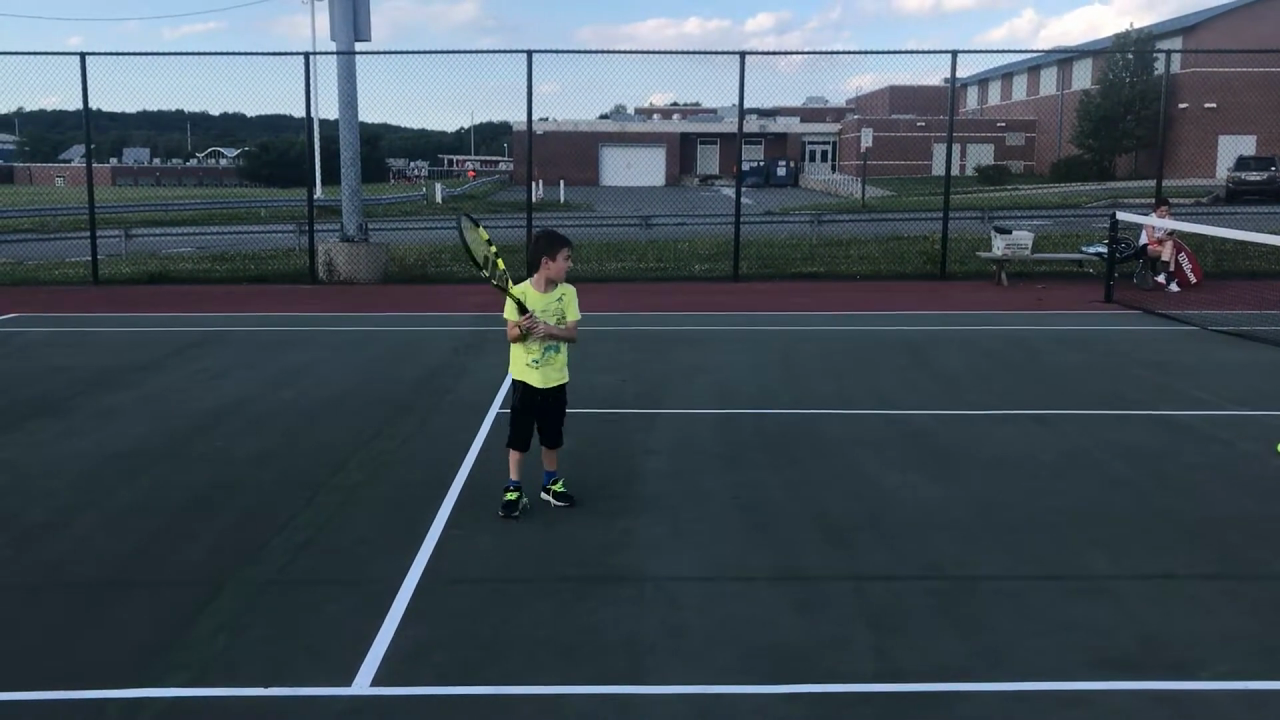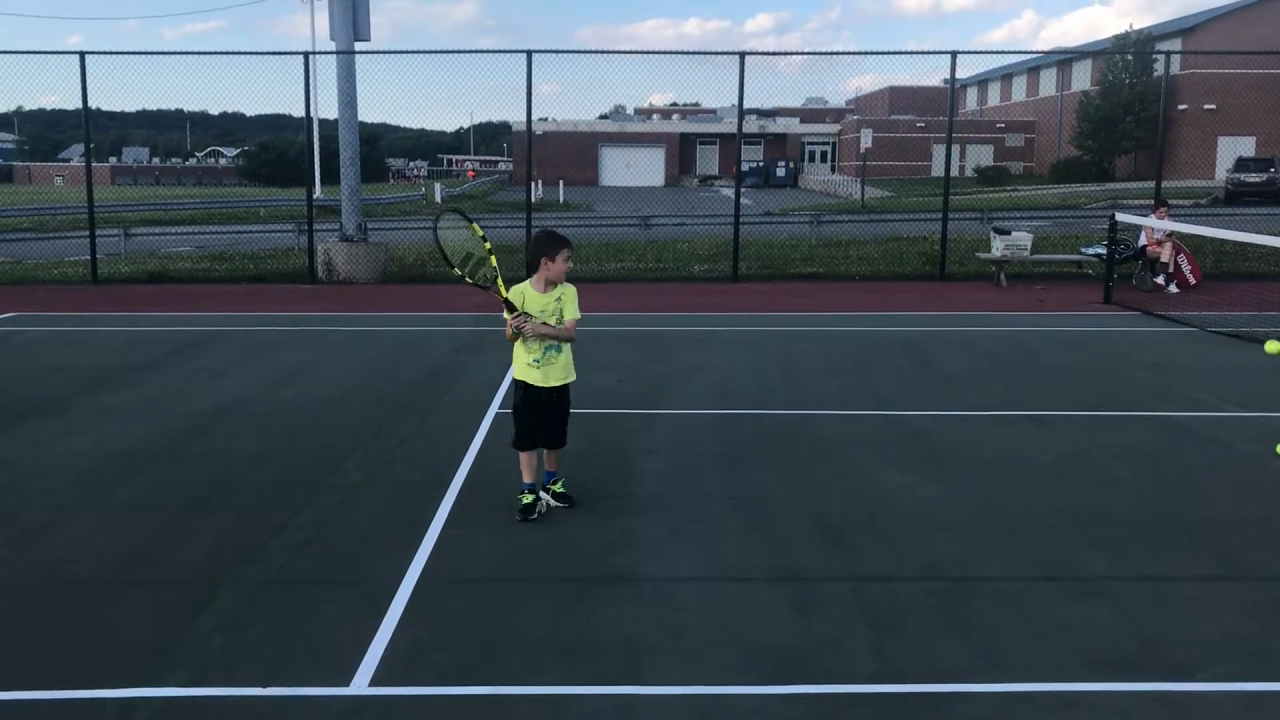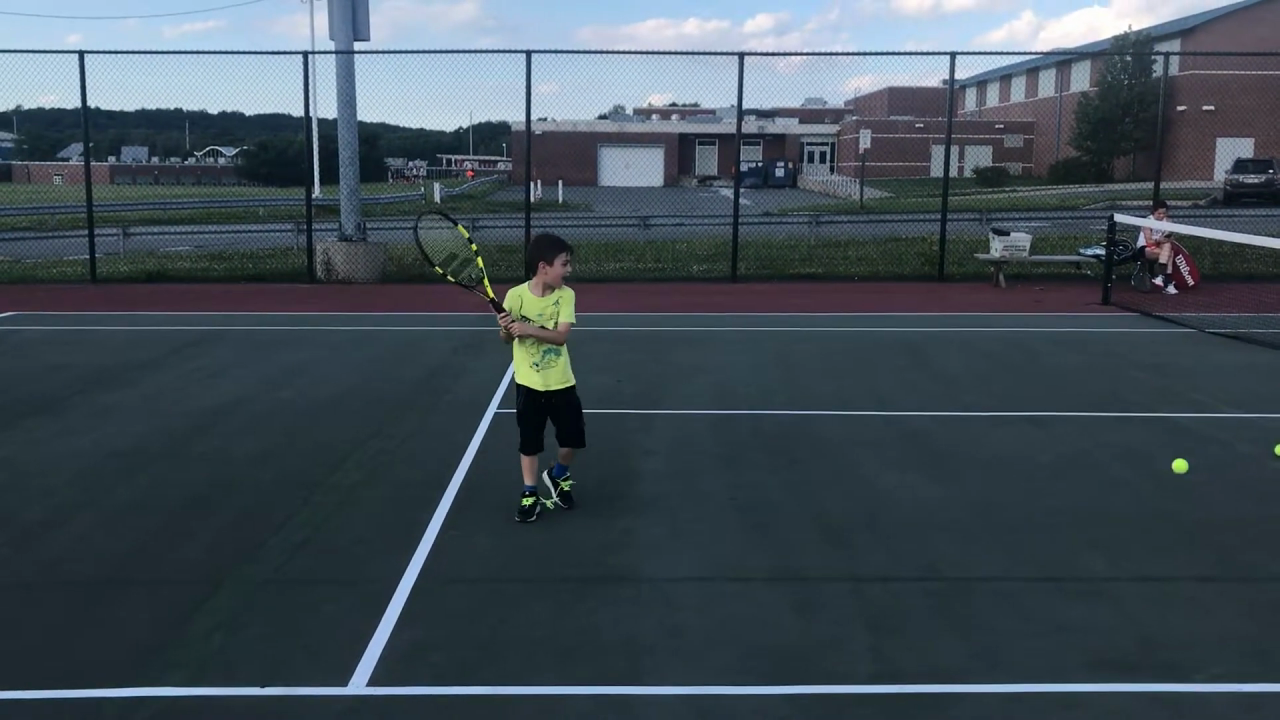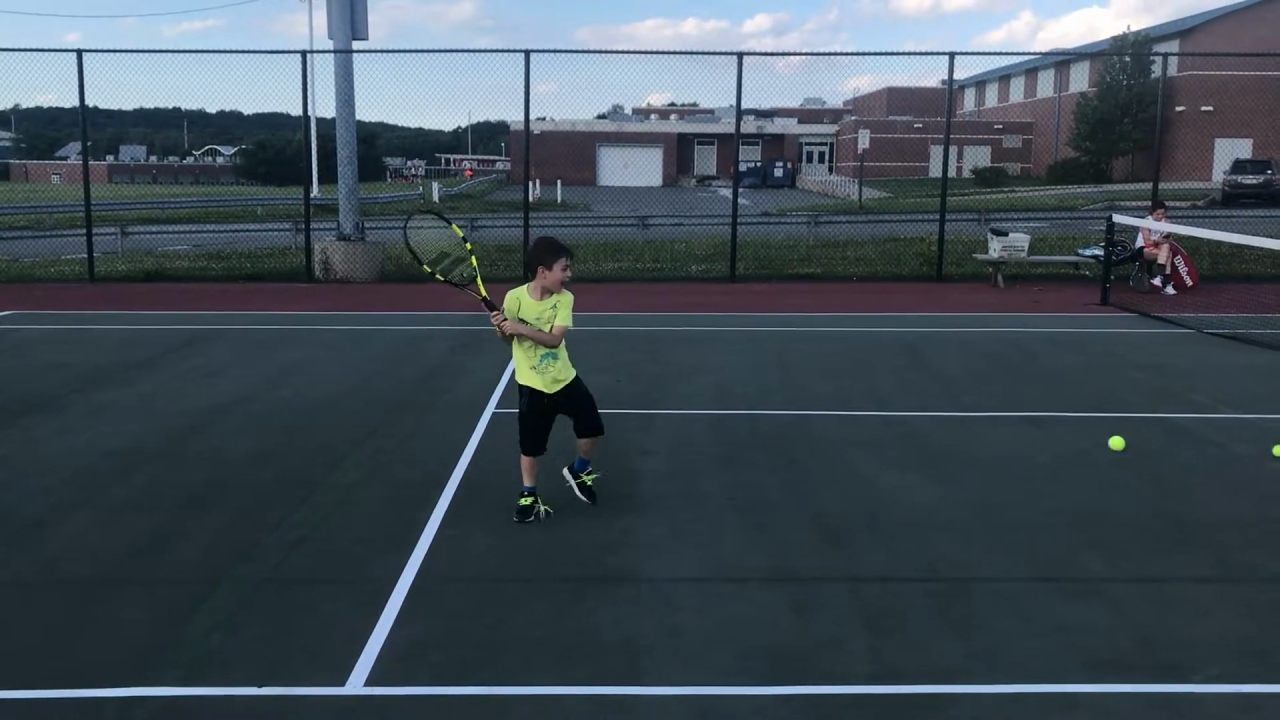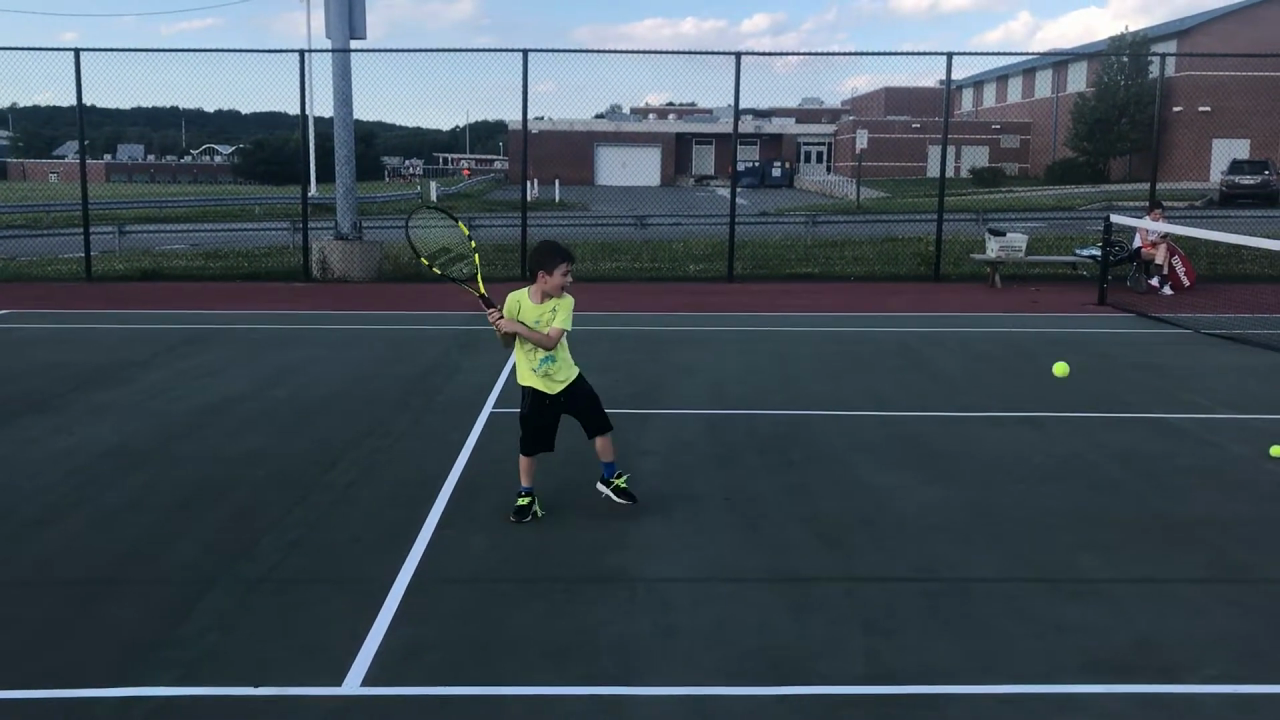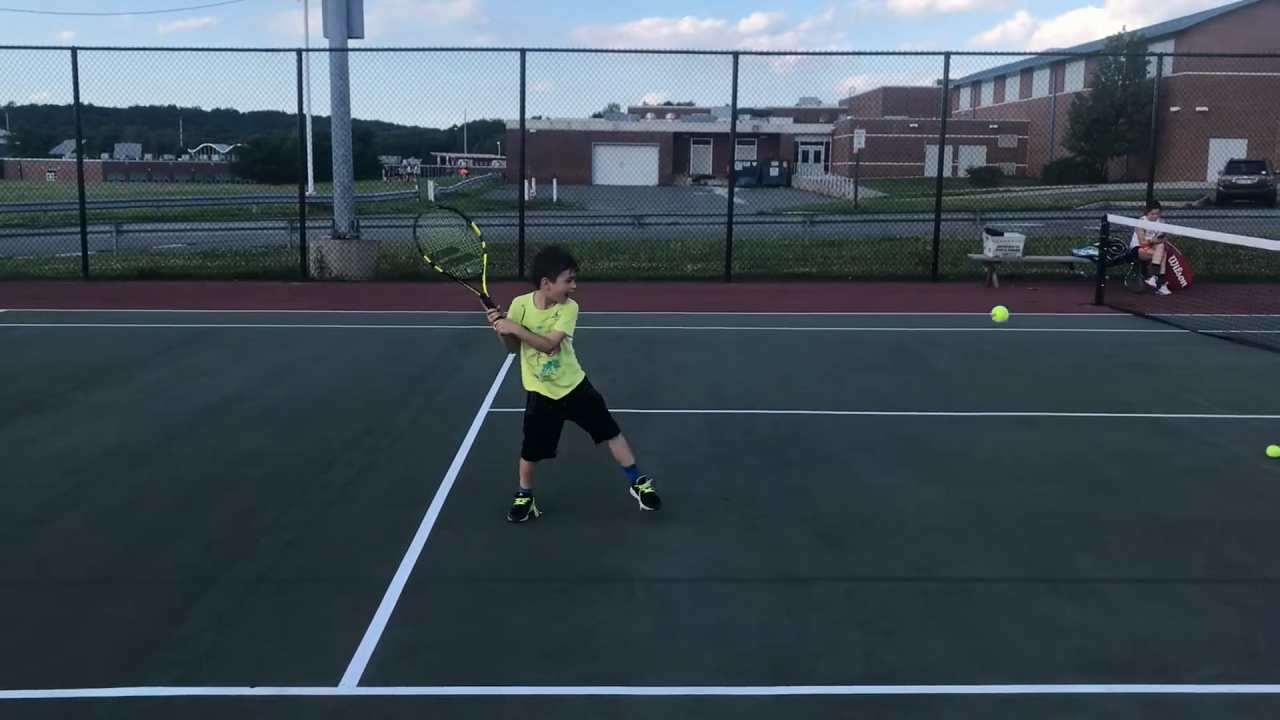
dt=0.1s
person 1, frame 1
left shoulder: (568, 293)
right shoulder: (518, 293)
left elbow: (572, 333)
right elbow: (510, 335)
left wrist: (549, 330)
right wrist: (524, 329)
left hip: (555, 379)
right hip: (526, 379)
left knee: (552, 437)
right knee: (519, 437)
left ankle: (551, 483)
right ankle: (513, 489)
person 1, frame 2
left shoulder: (569, 292)
right shoulder: (518, 292)
left elbow: (570, 333)
right elbow: (512, 337)
left wrist: (539, 327)
right wrist: (514, 328)
left hip: (560, 378)
right hip: (528, 379)
left knee: (554, 439)
right knee: (527, 438)
left ankle: (552, 482)
right ankle: (530, 492)
person 1, frame 3
left shoulder: (566, 295)
right shoulder: (515, 296)
left elbow: (561, 336)
right elbow: (507, 339)
left wrist: (531, 330)
right wrist: (507, 329)
left hip: (561, 382)
right hip: (529, 383)
left knee: (573, 439)
right knee: (530, 442)
left ankle: (558, 475)
right ankle: (530, 495)
person 1, frame 4
left shoulder: (564, 298)
right shoulder: (514, 298)
left elbow: (554, 339)
right elbow: (507, 341)
left wrist: (519, 328)
right wrist: (503, 329)
left hip: (565, 379)
right hip: (532, 384)
left knee: (591, 427)
right knee: (530, 445)
left ankle: (579, 470)
right ankle: (529, 496)
person 1, frame 5
left shoulder: (565, 301)
right shoulder: (515, 299)
left elbow: (549, 341)
right elbow: (509, 343)
left wrist: (518, 328)
right wrist: (501, 328)
left hip: (569, 379)
right hip: (535, 386)
left knee: (601, 426)
right knee: (530, 445)
left ankle: (609, 478)
right ankle: (526, 495)
person 1, frame 6
left shoulder: (569, 308)
right shoulder: (519, 305)
left elbow: (548, 344)
right elbow: (514, 347)
left wrist: (514, 328)
right wrist: (502, 328)
left hip: (574, 384)
right hip: (541, 392)
left knee: (610, 431)
right knee: (532, 450)
left ankle: (638, 482)
right ankle: (524, 497)
